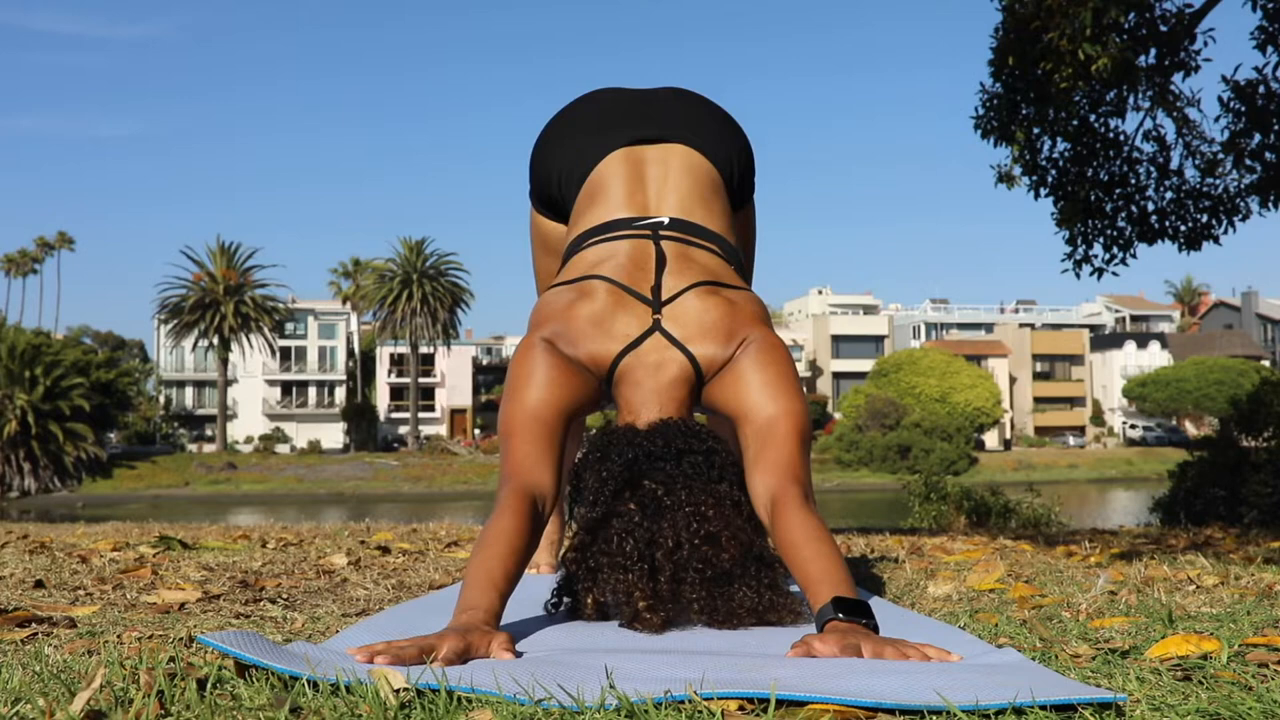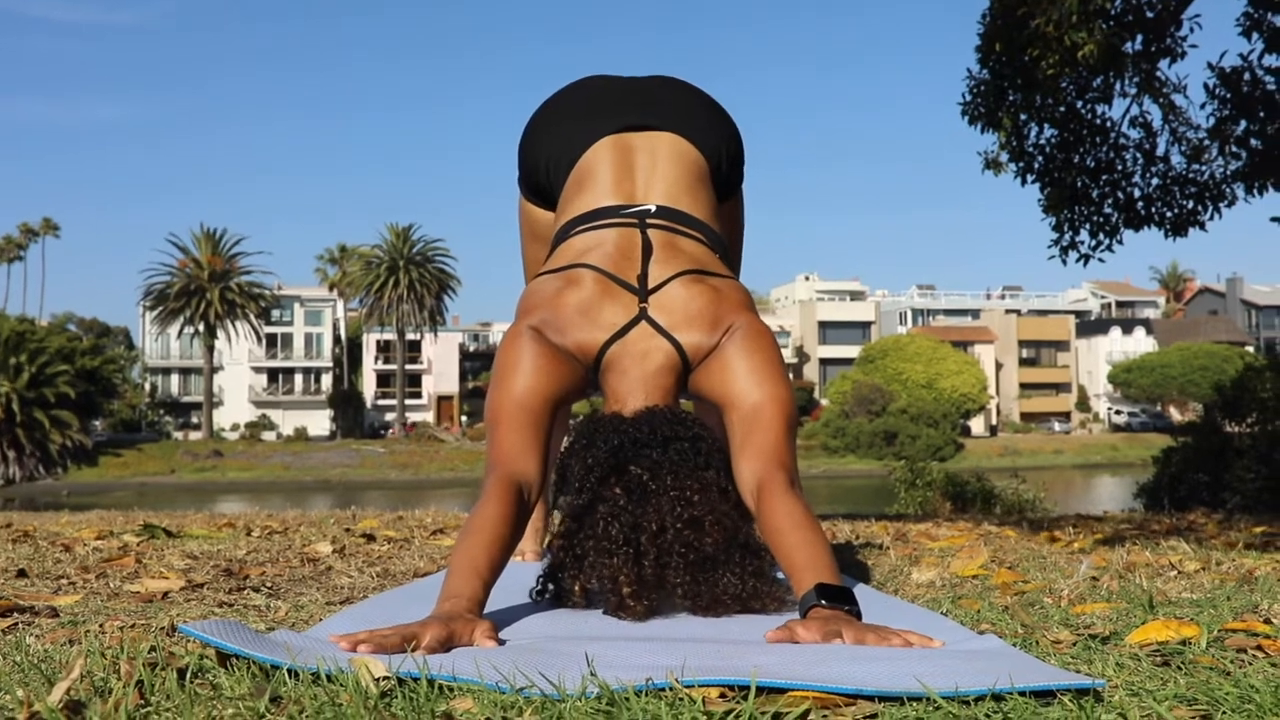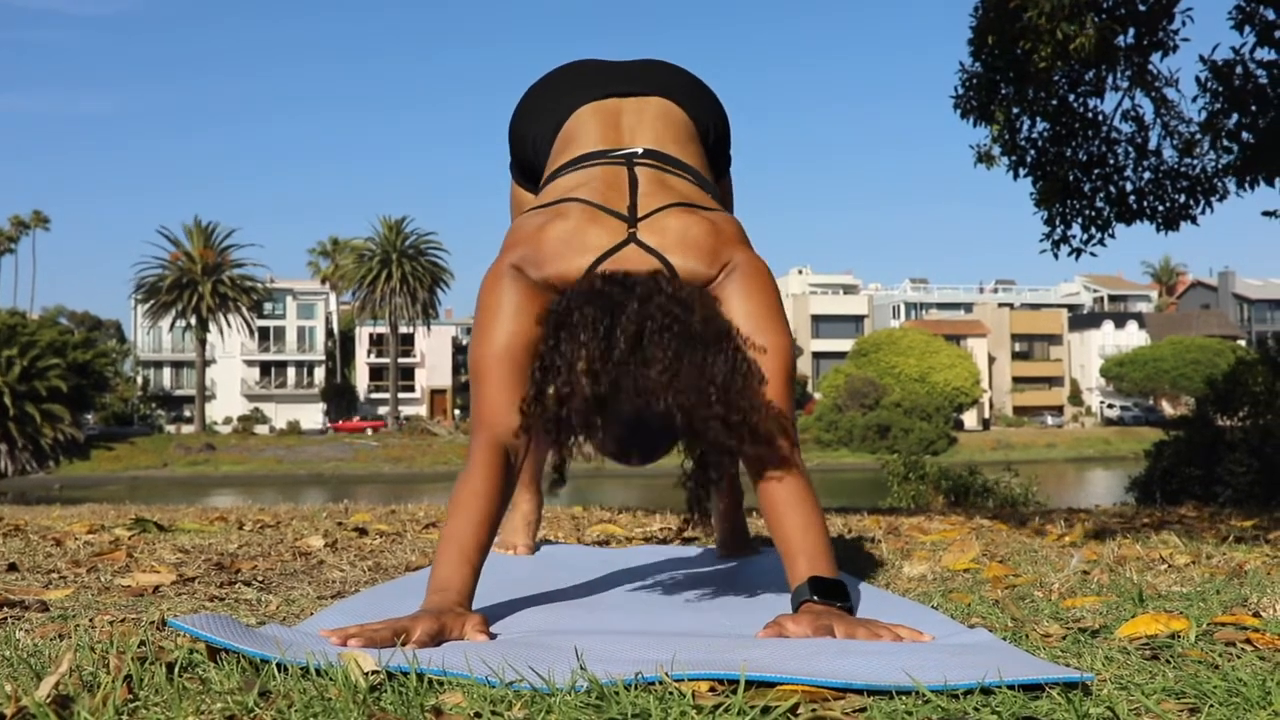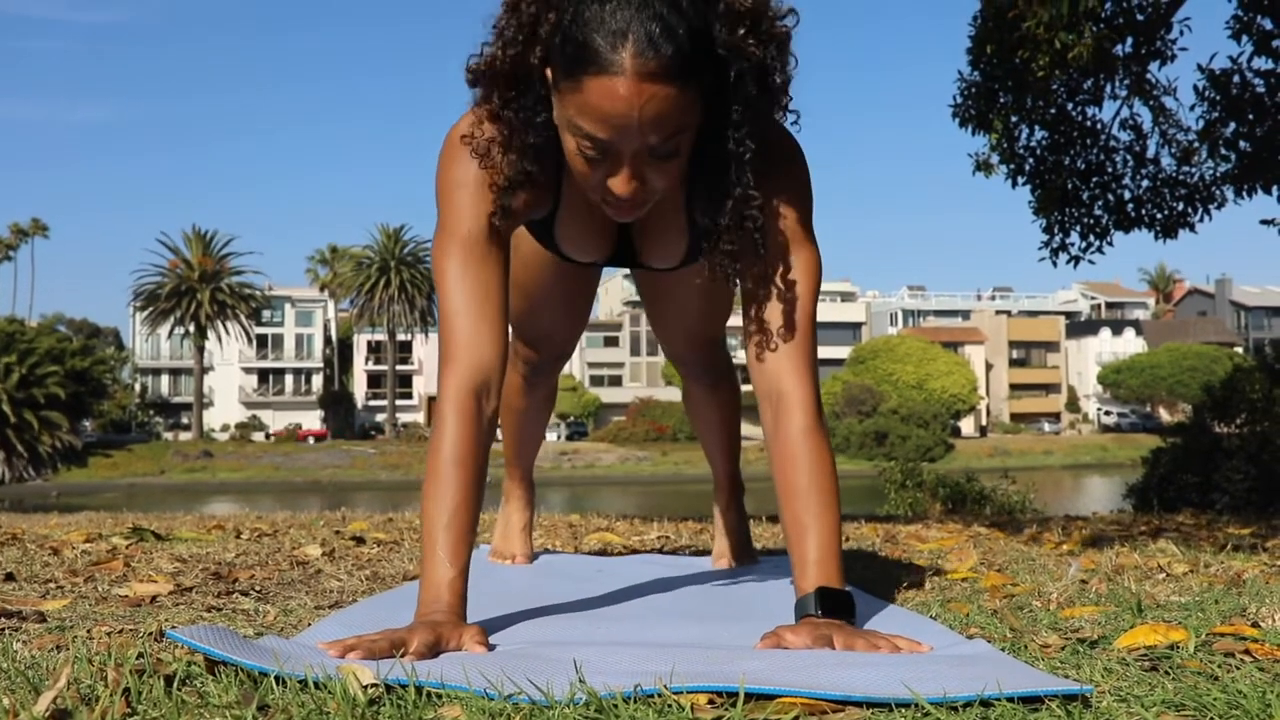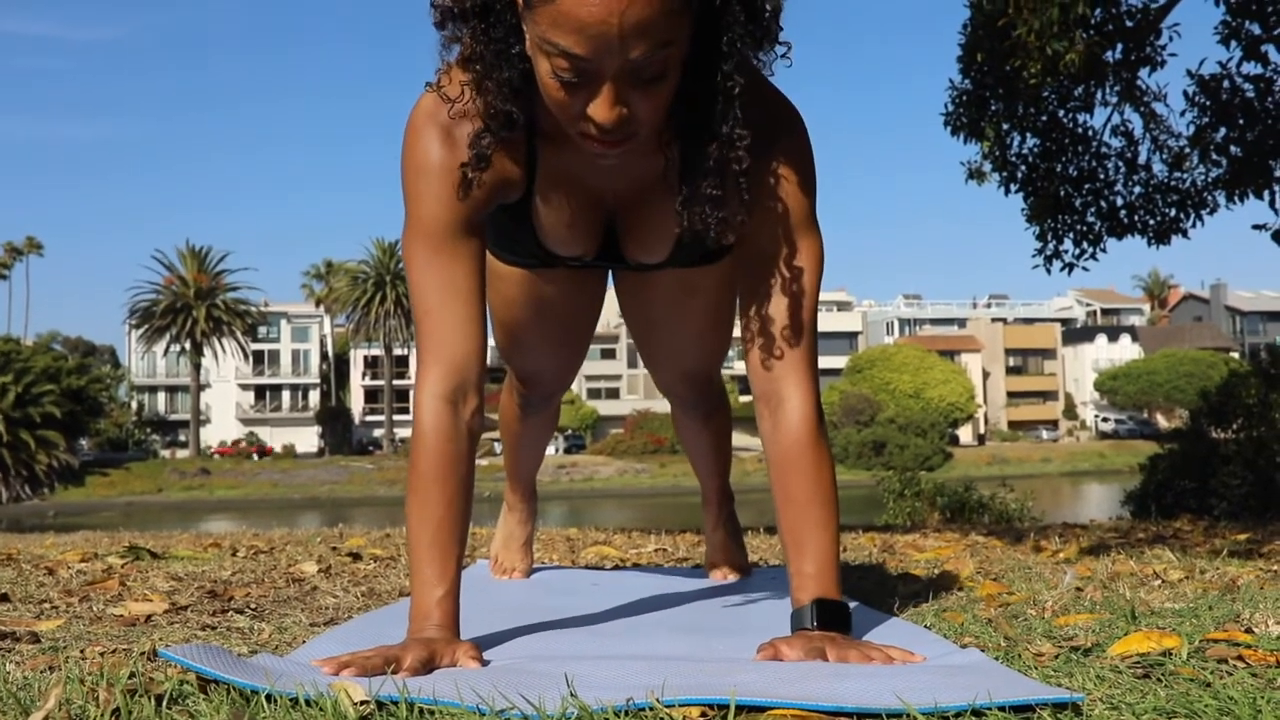
dt=1s
person 1, frame 1
left shoulder: (743, 354)
right shoulder: (556, 352)
left elbow: (787, 496)
right elbow: (519, 496)
left wrist: (843, 618)
right ankle: (552, 535)
person 1, frame 2
left shoulder: (730, 341)
right shoulder: (543, 341)
left elbow: (773, 485)
right elbow: (506, 484)
left wrist: (829, 605)
left ankle: (724, 526)
right ankle: (536, 521)
person 1, frame 3
left shoulder: (729, 273)
right shoulder: (527, 272)
left elbow: (770, 438)
right elbow: (491, 444)
left wrist: (822, 598)
right wrist: (443, 604)
left knee: (719, 365)
right knee: (529, 356)
left ankle: (725, 500)
right ankle: (527, 498)
person 1, frame 4
left shoulder: (759, 160)
right shoulder: (490, 148)
left elbow: (788, 388)
right elbow: (469, 383)
left wrist: (823, 603)
right wrist: (440, 608)
left hip: (687, 235)
right hip: (552, 221)
right knee: (538, 353)
left ankle: (728, 500)
right ankle: (516, 494)
person 1, frame 5
left shoulder: (756, 129)
right shoulder: (456, 122)
left elbow: (786, 386)
right elbow: (448, 389)
left wrist: (820, 616)
right wrist: (432, 625)
left hip: (685, 236)
right hip: (536, 234)
right knee: (537, 380)
left ankle: (719, 513)
right ankle: (517, 506)
